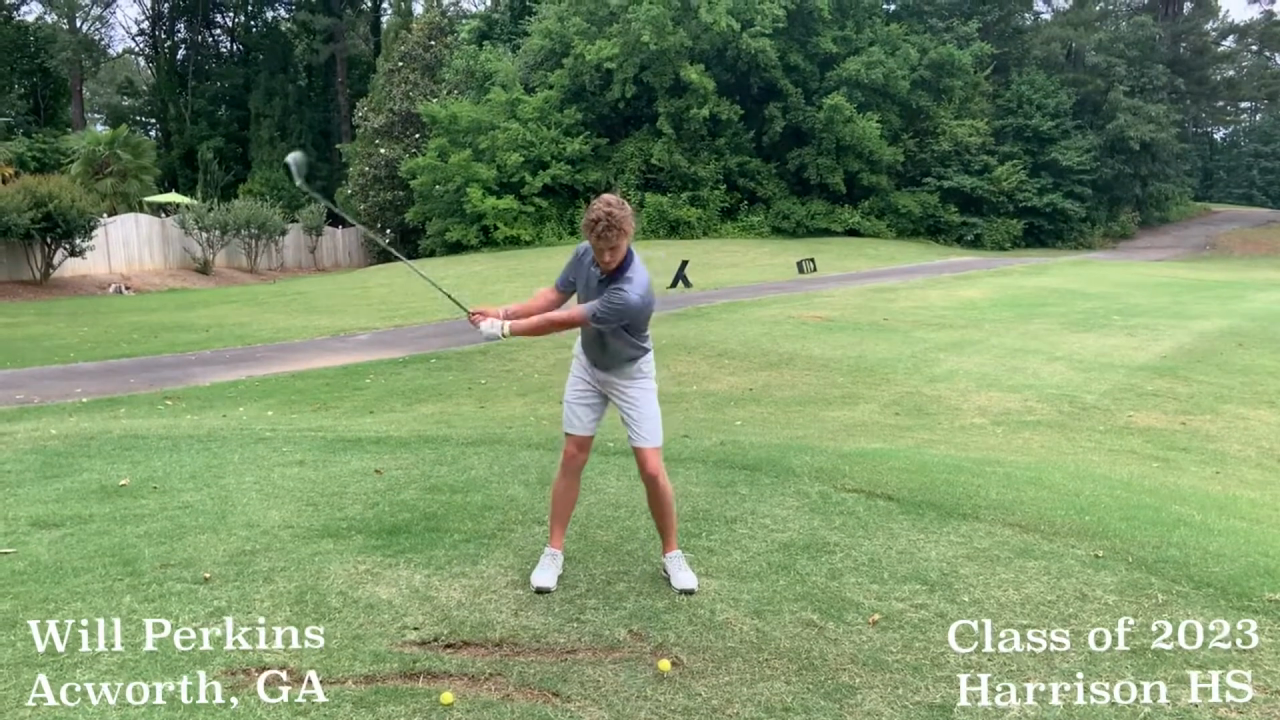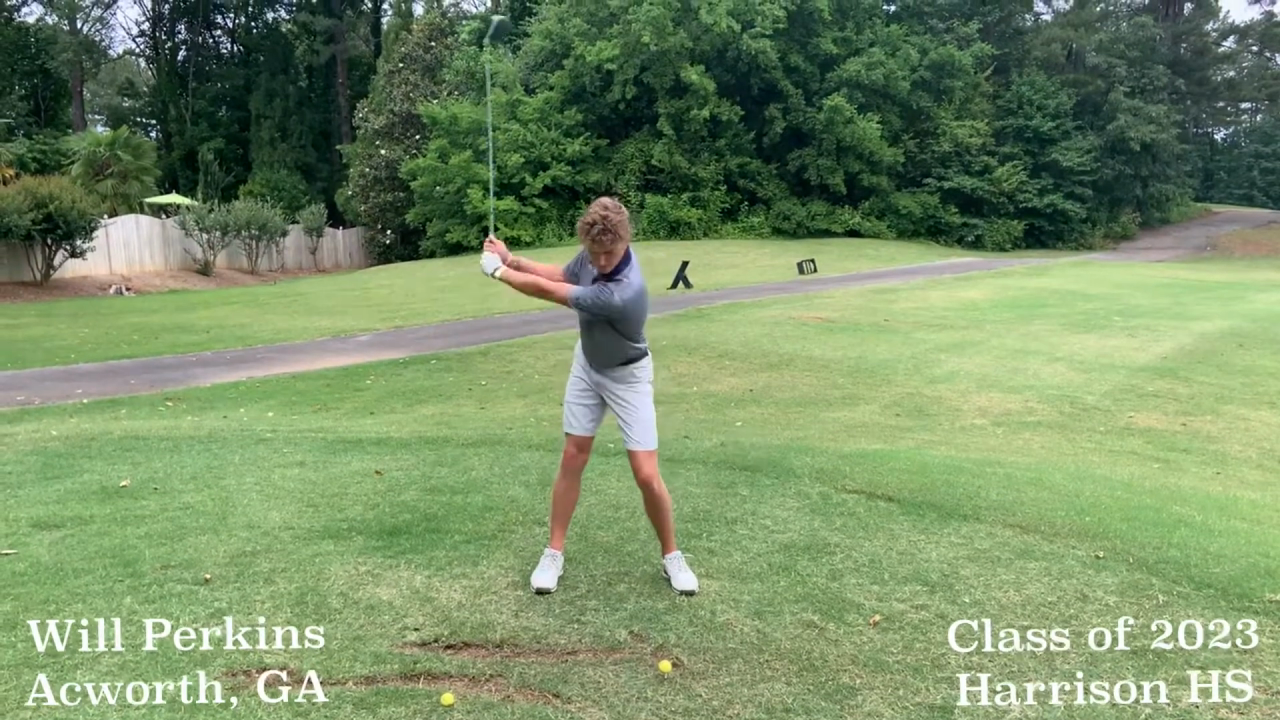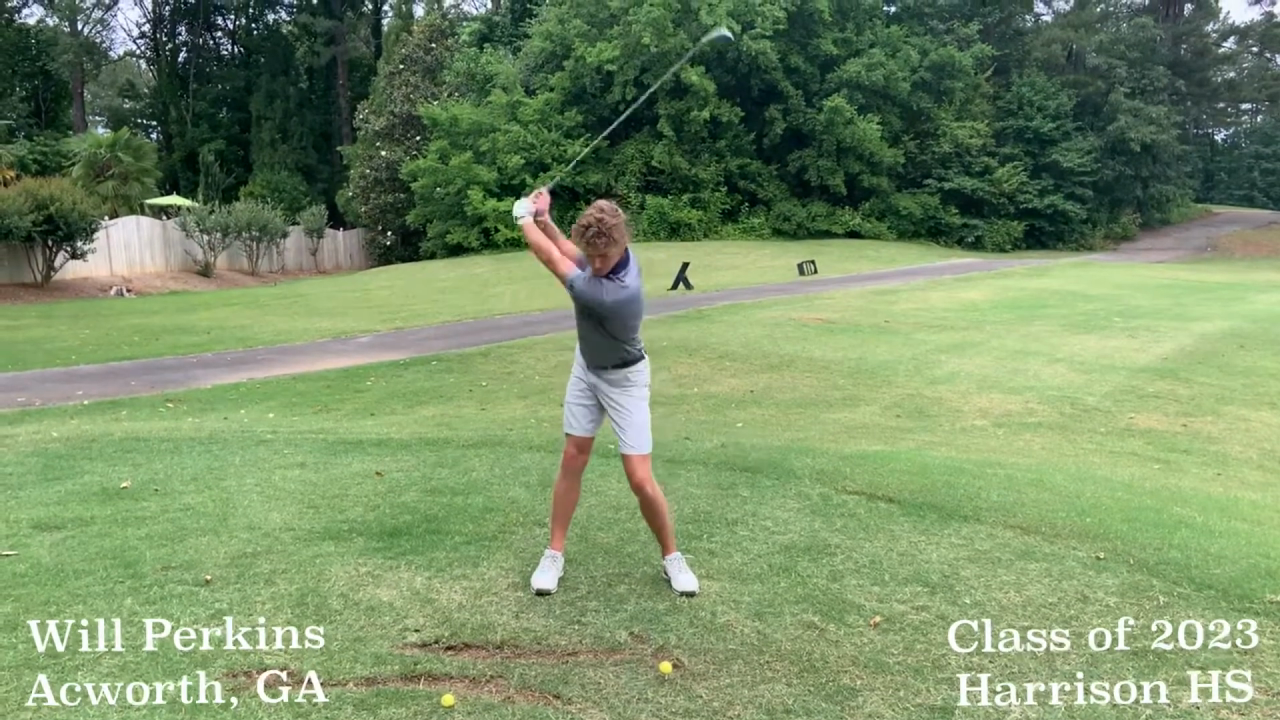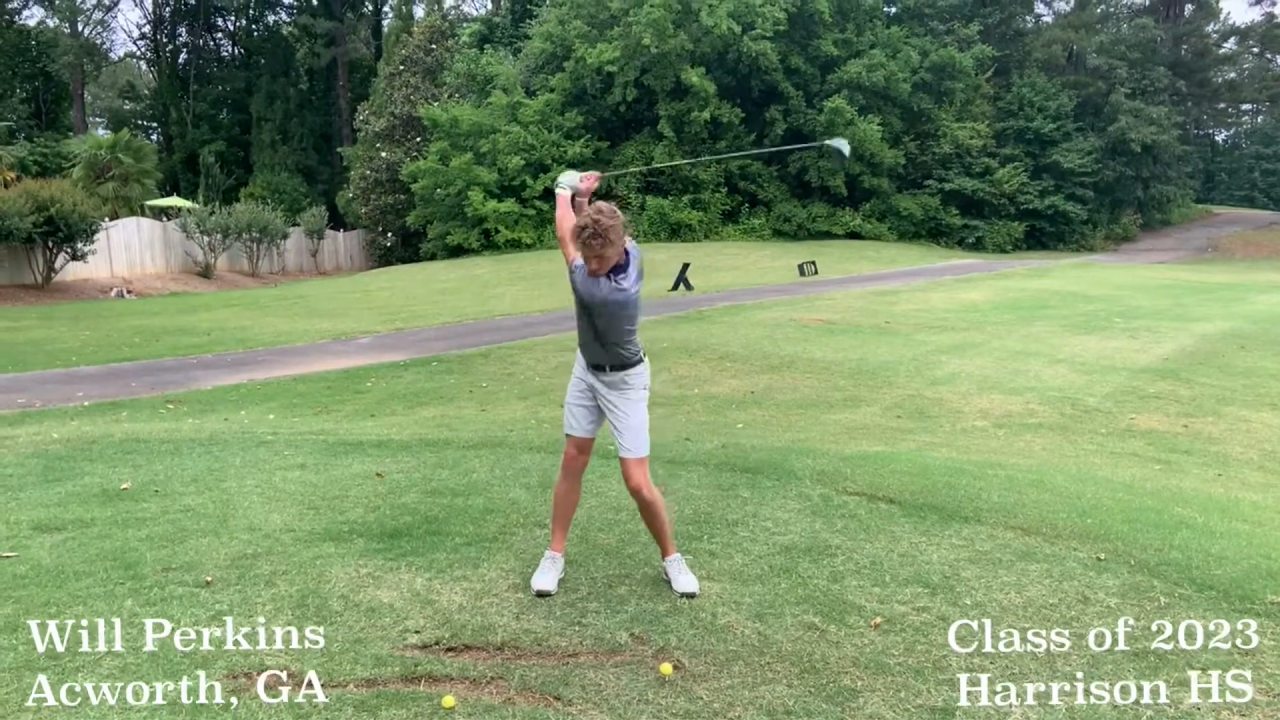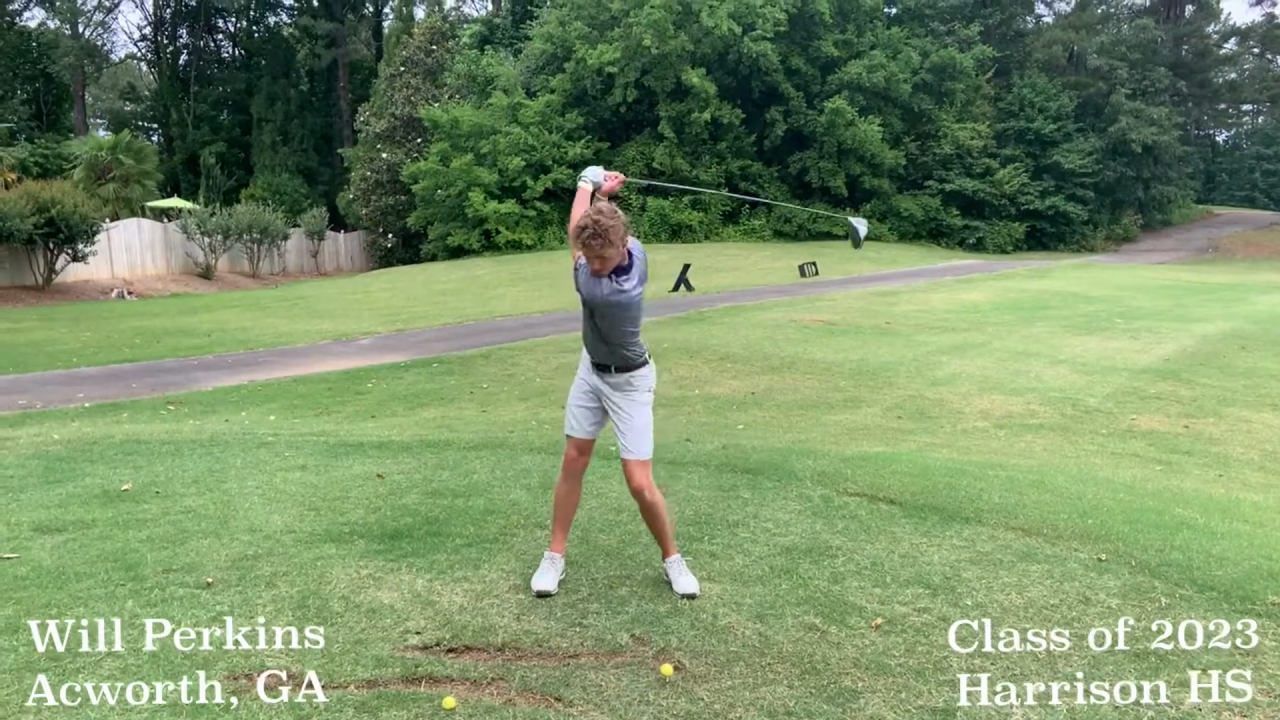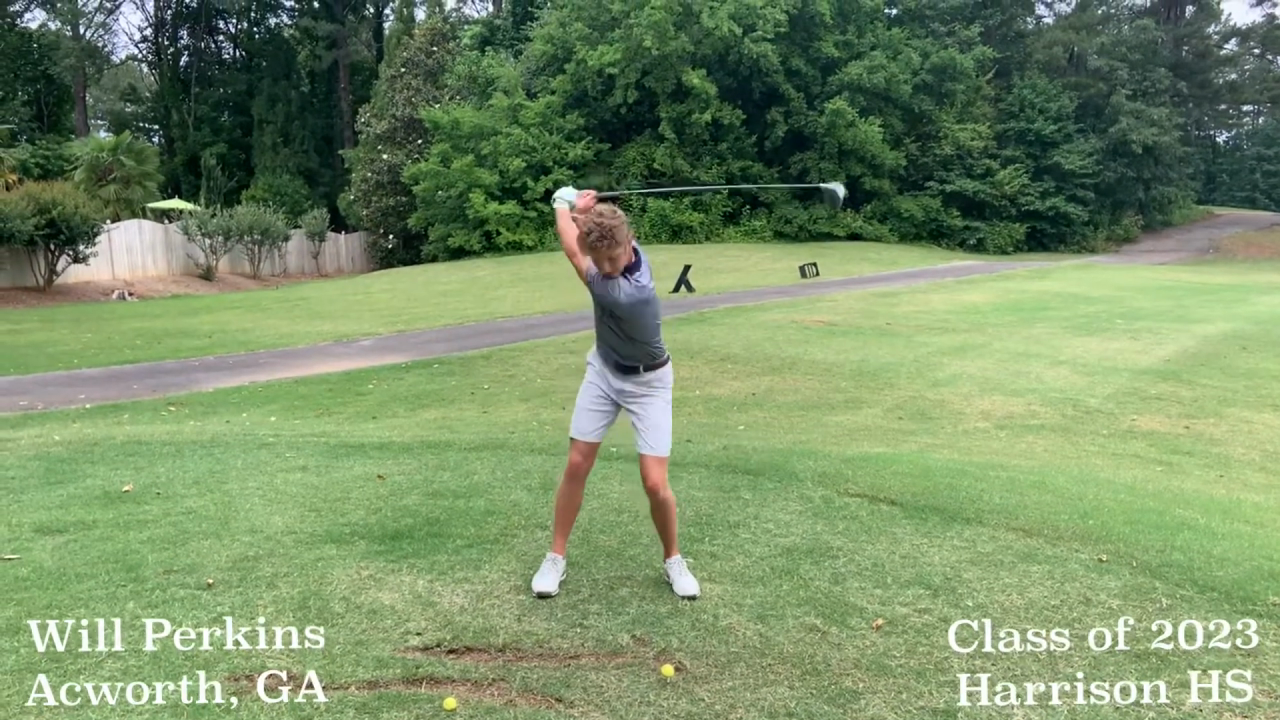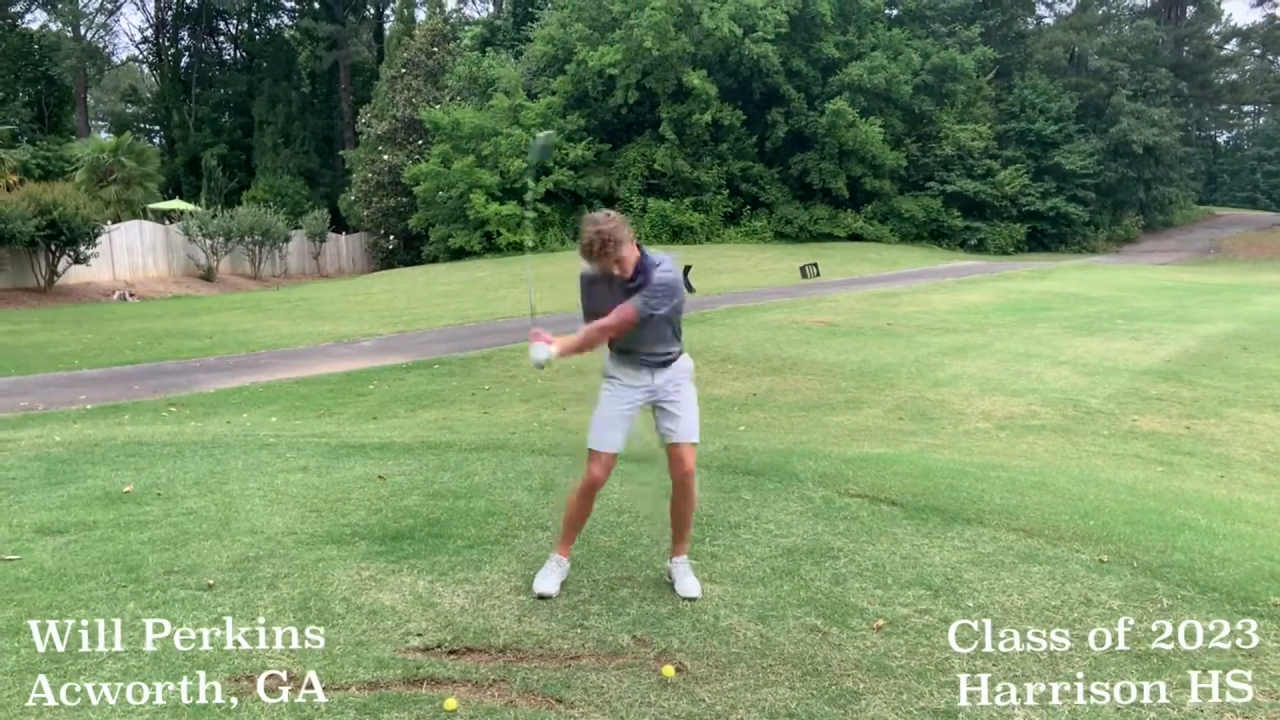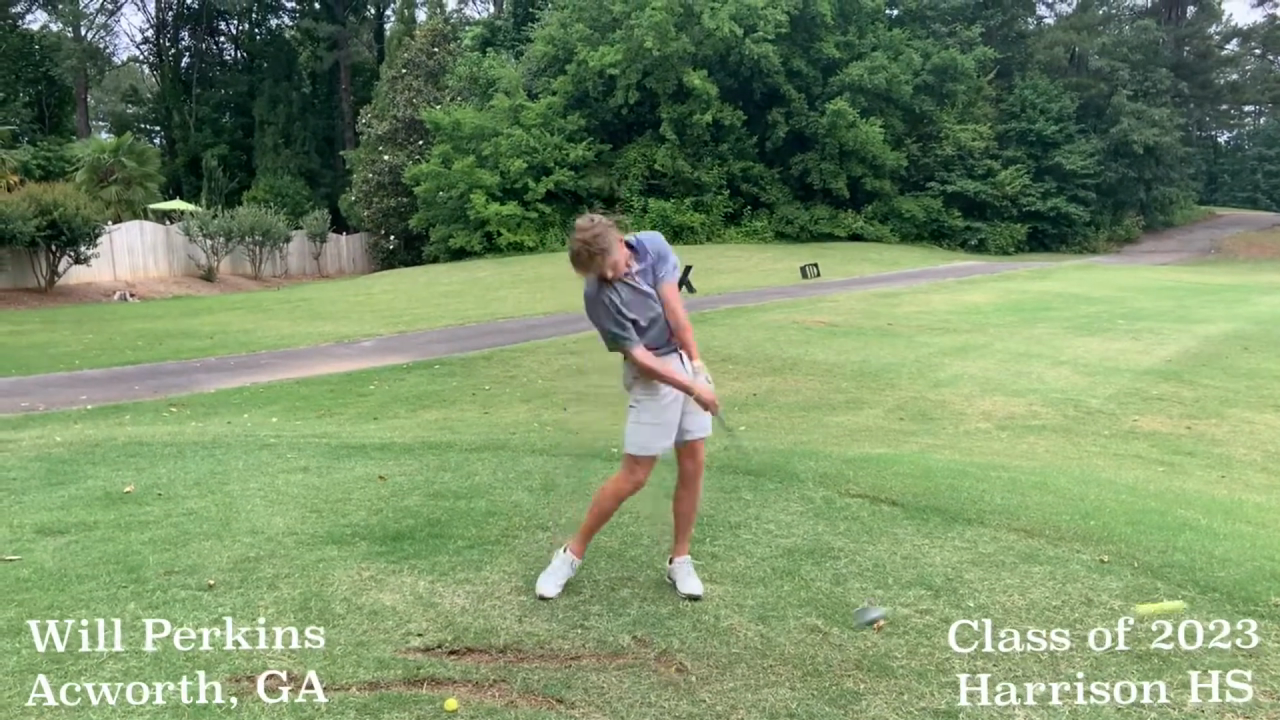
dt=0.1s
person 1, frame 1
left shoulder: (632, 295)
right shoulder: (589, 253)
left elbow: (562, 321)
right elbow: (555, 294)
left wrist: (505, 330)
right wrist: (503, 313)
left hip: (630, 373)
right hip: (587, 365)
left knee: (651, 469)
right knee: (572, 458)
left ankle: (671, 554)
right ankle: (553, 552)
person 1, frame 2
left shoulder: (623, 295)
right shoulder: (592, 254)
left elbow: (549, 291)
right elbow: (561, 276)
left wrist: (500, 271)
right wrist: (510, 258)
left hip: (627, 376)
right hip: (587, 365)
left knee: (646, 473)
right knee: (573, 459)
left ankle: (672, 555)
right ankle: (554, 552)
person 1, frame 3
left shoulder: (611, 295)
right shoulder: (610, 251)
left elbow: (553, 259)
right elbow: (570, 253)
left wrist: (525, 217)
right wrist: (541, 215)
left hip: (622, 379)
right hip: (587, 367)
left knee: (639, 478)
right knee: (572, 460)
left ankle: (672, 556)
right ankle: (554, 554)
person 1, frame 4
left shoulder: (606, 293)
right shoulder: (623, 248)
left elbow: (568, 242)
right elbow: (578, 241)
left wrist: (563, 192)
right wrist: (579, 197)
left hip: (622, 380)
right hip: (588, 367)
left knee: (637, 481)
right knee: (573, 460)
left ankle: (671, 557)
right ankle: (555, 553)
person 1, frame 5
left shoulder: (611, 292)
right shoulder: (626, 247)
left elbow: (574, 230)
left wrist: (588, 186)
right wrist: (604, 191)
left hip: (629, 381)
right hip: (592, 367)
left knee: (639, 482)
right knee: (573, 461)
left ankle: (671, 558)
right ankle: (555, 554)
person 1, frame 6
left shoulder: (628, 294)
right shoulder: (617, 252)
left elbow: (572, 251)
left wrist: (563, 206)
right wrist: (583, 210)
left hip: (646, 382)
right hip: (604, 370)
left knee: (654, 482)
right knee: (577, 465)
left ankle: (673, 560)
right ankle: (556, 556)
person 1, frame 7
left shoulder: (664, 274)
right shoulder: (601, 275)
left elbow: (609, 327)
left wrist: (560, 346)
right wrist: (560, 345)
left hip: (670, 369)
right hip: (625, 374)
left knee: (684, 470)
right knee: (596, 473)
left ankle: (679, 559)
right ankle: (561, 556)
person 1, frame 8
left shoulder: (651, 243)
right shoulder: (597, 295)
left elbow: (674, 308)
right elbow: (640, 358)
left wrist: (696, 362)
right wrist: (690, 388)
left hip: (686, 363)
right hip: (649, 377)
left knee: (692, 465)
right knee: (633, 477)
left ankle: (680, 560)
right ankle: (571, 554)
